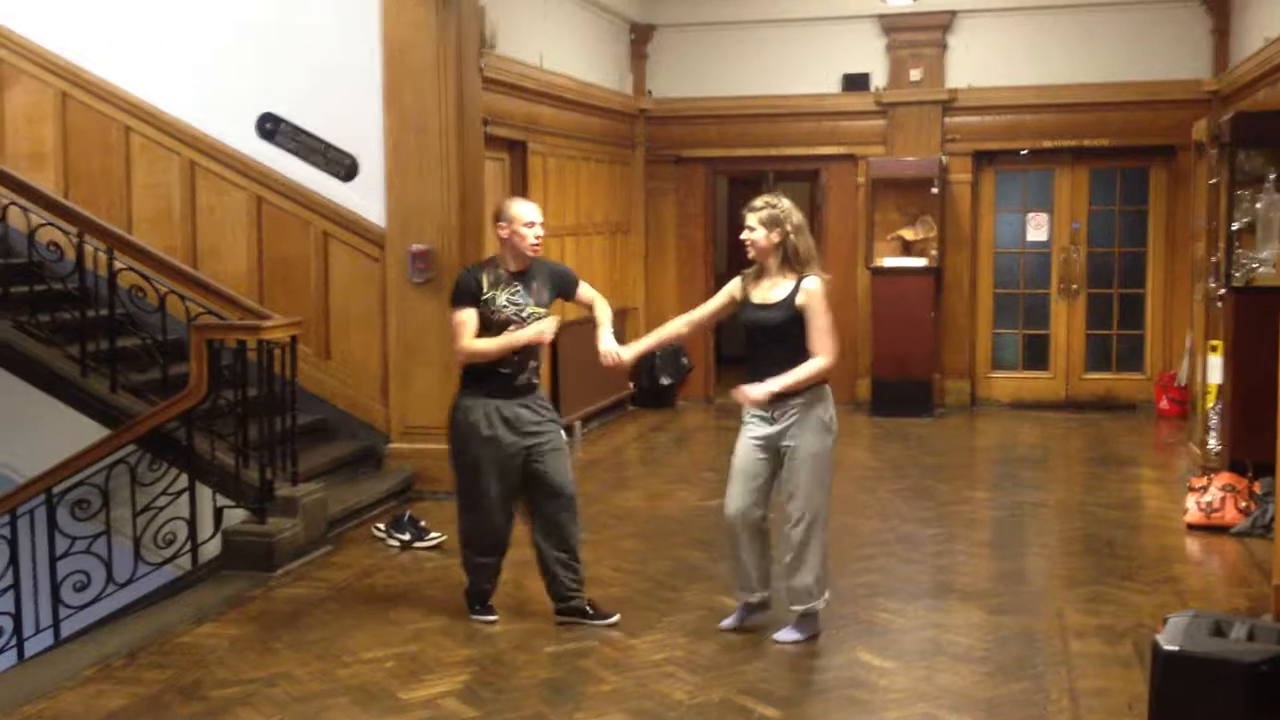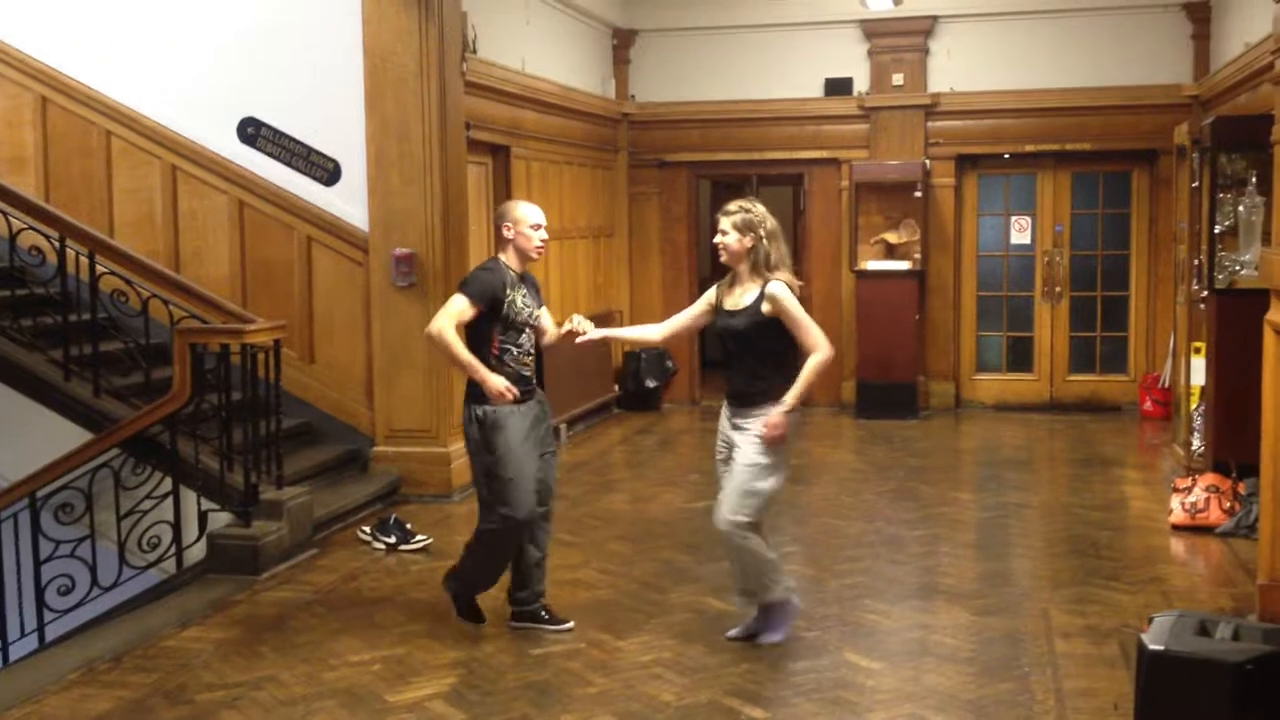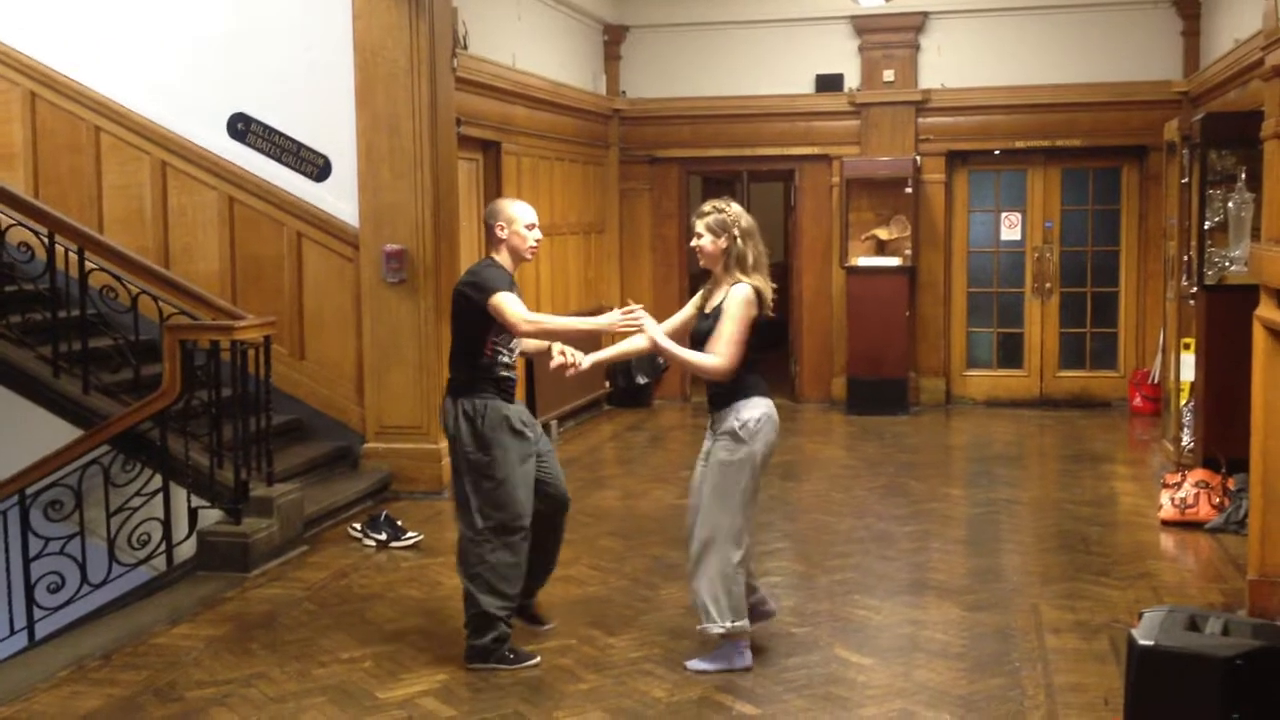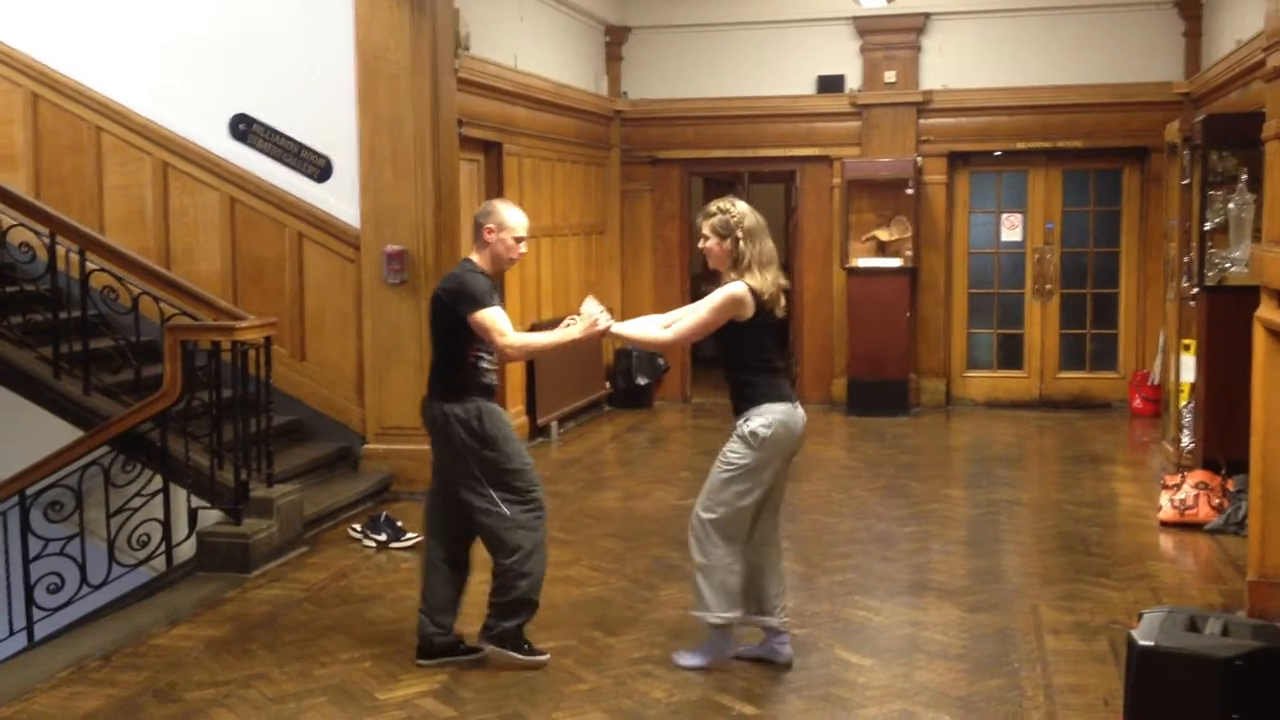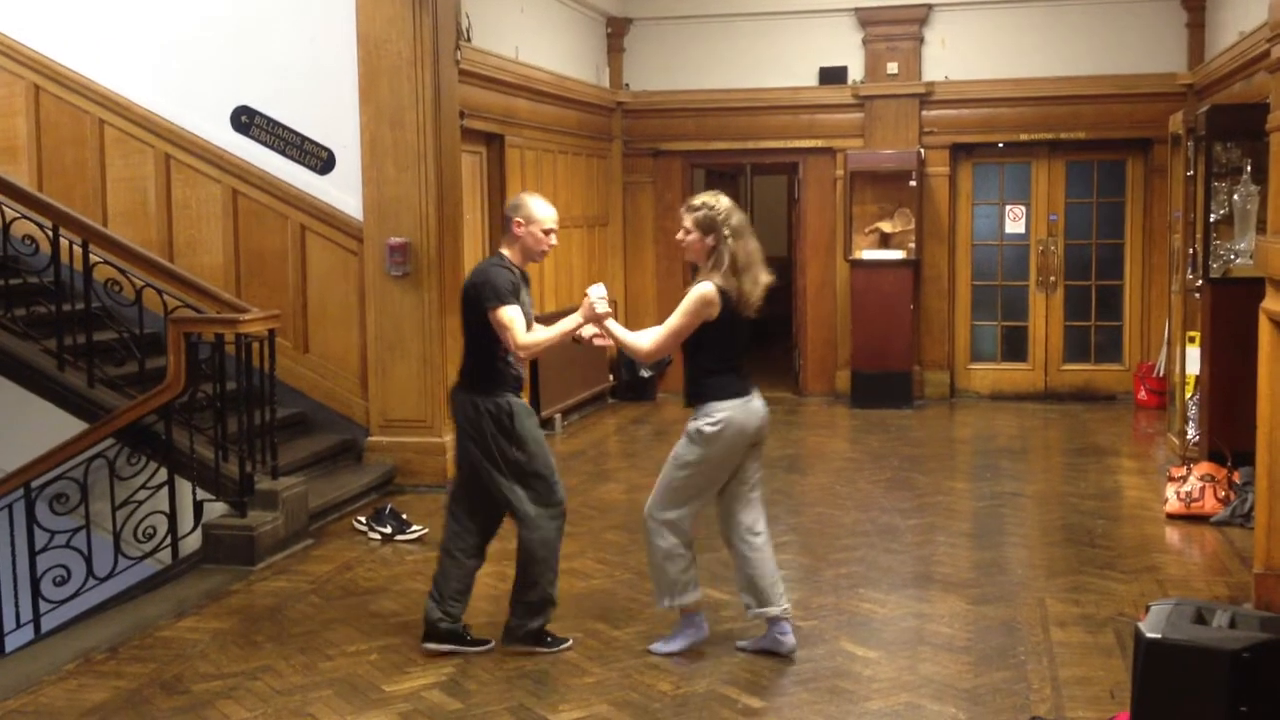
dt=0.4s
person 1, frame 1
left shoulder: (808, 287)
right shoulder: (743, 285)
left elbow: (823, 358)
right elbow: (688, 323)
left wrist: (771, 386)
right wrist: (632, 349)
left hip: (804, 409)
right hip: (758, 411)
left knee: (803, 514)
right knee: (739, 509)
left ankle: (806, 612)
right ankle: (753, 598)
person 1, frame 2
left shoulder: (775, 291)
right shoulder: (721, 292)
left elbow: (822, 352)
right elbow: (664, 332)
left wrist: (786, 409)
right wrist: (604, 332)
left hip: (768, 422)
right hip: (732, 417)
left knee: (732, 519)
right knee: (738, 522)
left ankle: (779, 600)
right ankle: (764, 609)
person 1, frame 3
left shoulder: (742, 293)
right shoulder: (710, 292)
left elbow: (716, 365)
right elbow: (657, 337)
left wrist: (659, 339)
right wrist: (593, 358)
left hip: (745, 419)
right hip: (726, 421)
left knee: (713, 532)
right knee: (722, 525)
left ankle: (733, 645)
right ankle: (752, 603)
person 1, frame 4
left shoulder: (736, 293)
right shoulder: (743, 290)
left elbow: (668, 338)
right elbow: (672, 318)
left wrist: (608, 326)
right wrist: (611, 326)
left hip: (764, 421)
right hip: (776, 417)
left knee: (711, 522)
right knee: (755, 532)
left ankle: (719, 636)
right ankle: (775, 637)
person 1, frame 5
left shoulder: (707, 292)
right shoulder: (731, 286)
left elbow: (650, 351)
right elbow: (671, 334)
left wrist: (607, 322)
right wrist: (614, 332)
left hip: (720, 417)
right hip: (746, 410)
left knee: (664, 516)
right knee: (745, 524)
left ankle: (690, 619)
right ankle: (778, 626)
person 2, frame 1
left shoulder: (549, 273)
right shoulder: (473, 281)
left elbow: (597, 301)
right elbow: (464, 350)
left wrist: (605, 335)
right wrist: (525, 336)
left hip: (531, 405)
right hip: (482, 409)
left knee: (558, 497)
right knee: (486, 509)
left ankle: (570, 599)
right ankle: (479, 595)
person 2, frame 2
left shoulder: (527, 282)
right shoulder: (487, 279)
left elbow: (545, 335)
right elbow: (438, 329)
left wrist: (571, 325)
right wrist: (483, 377)
left hip: (531, 404)
right hip: (495, 411)
left knee: (536, 507)
right knee: (511, 509)
left ankle: (527, 604)
right ankle: (463, 584)
person 2, frame 3
left shoulder: (505, 281)
right shoulder: (484, 278)
right elbow: (526, 323)
left wrist: (554, 348)
right wrist: (600, 323)
left hip: (505, 408)
right hip: (478, 410)
left knee: (550, 499)
right knee: (495, 521)
left ankle: (518, 596)
right ankle: (486, 642)
person 2, frame 4
left shoulder: (479, 283)
right shoulder: (465, 284)
left elbow: (498, 346)
right elbow: (508, 346)
left wrist: (560, 332)
right wrist: (576, 334)
left hip: (460, 410)
right hip: (464, 413)
left knee: (452, 525)
right knee: (521, 511)
left ankle: (437, 637)
right ankle: (506, 628)
person 2, frame 5
left shoulder: (515, 276)
right shoulder: (494, 278)
left elbow: (527, 330)
right elbow: (521, 346)
left wrist: (579, 332)
right wrist: (578, 319)
left hip: (483, 401)
right hip: (493, 405)
left knee: (472, 515)
right knee: (543, 506)
left ankle: (443, 623)
right ankle: (526, 624)
